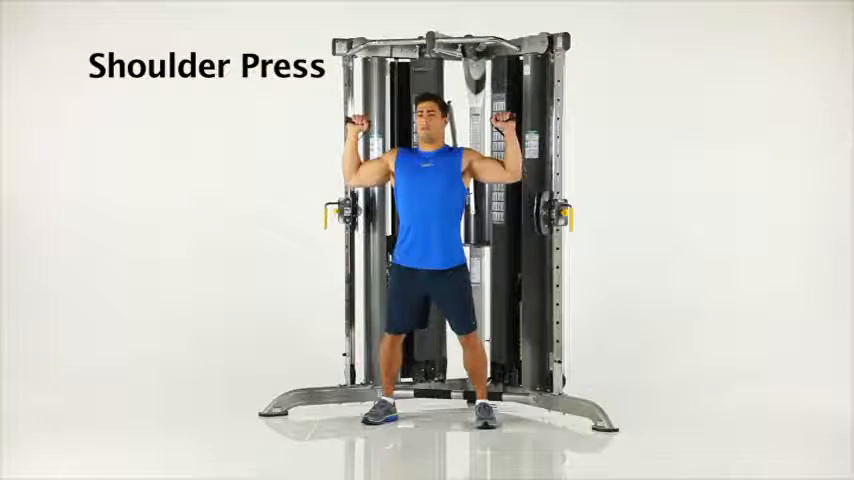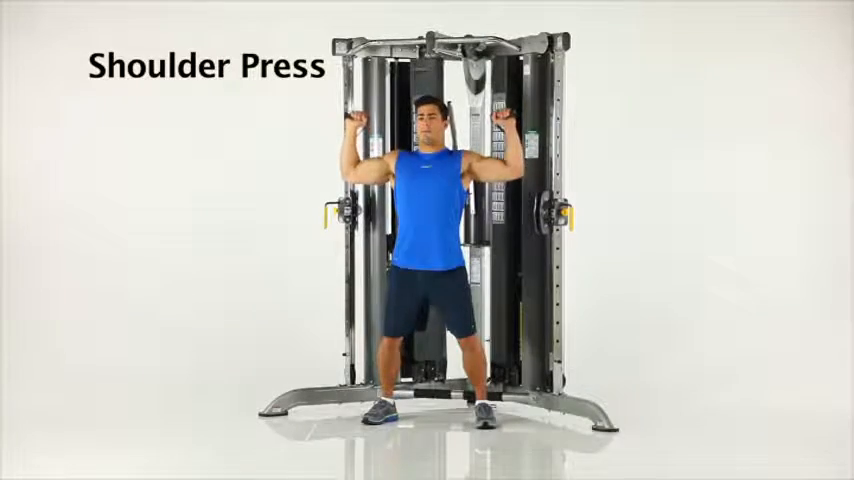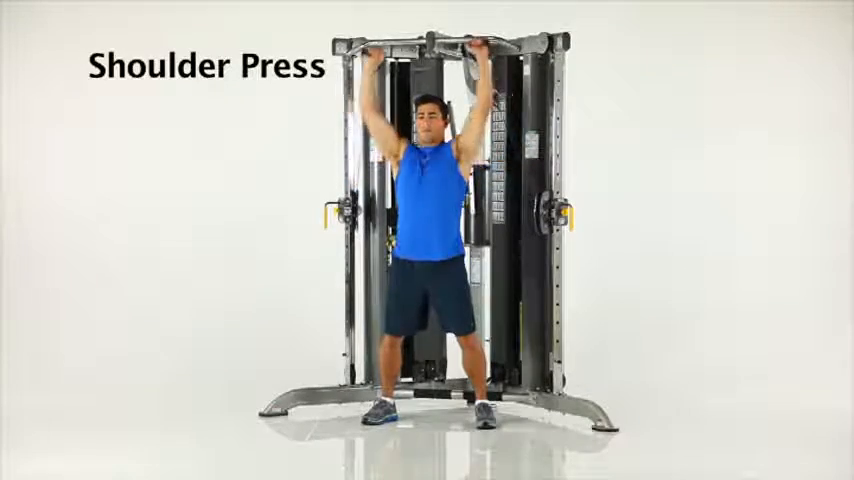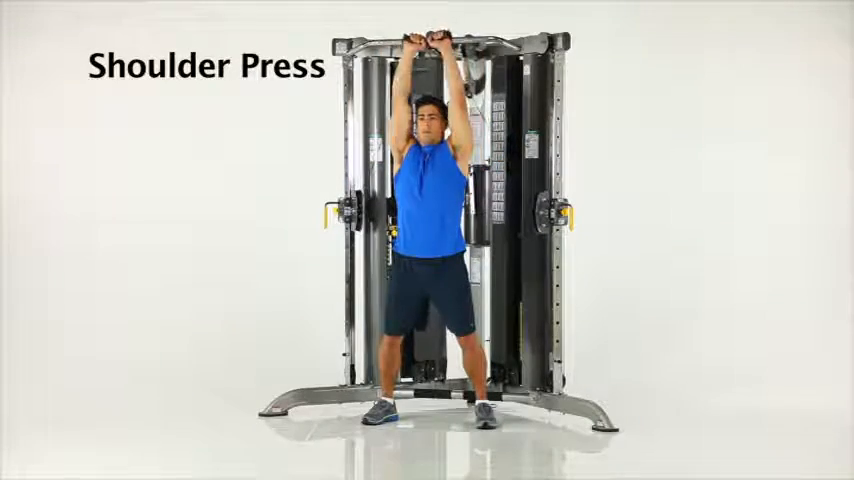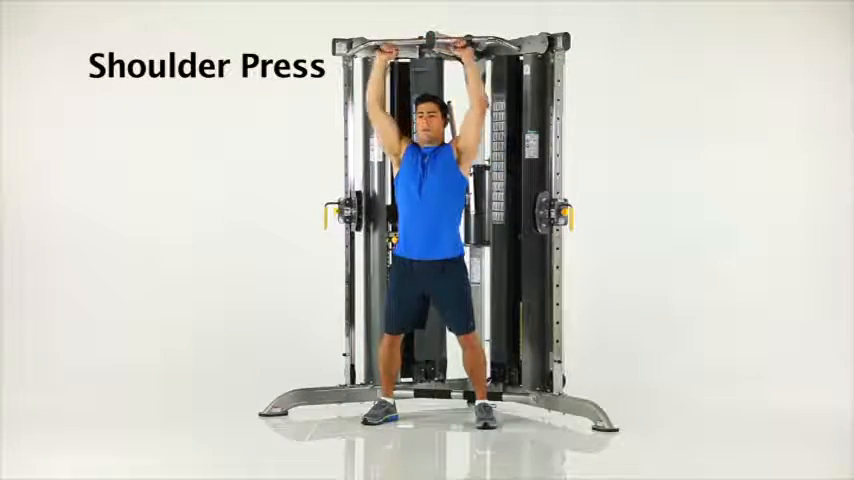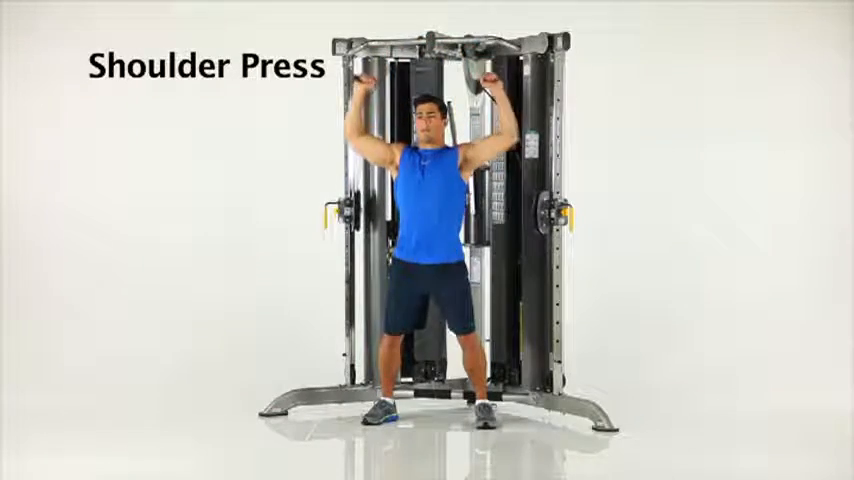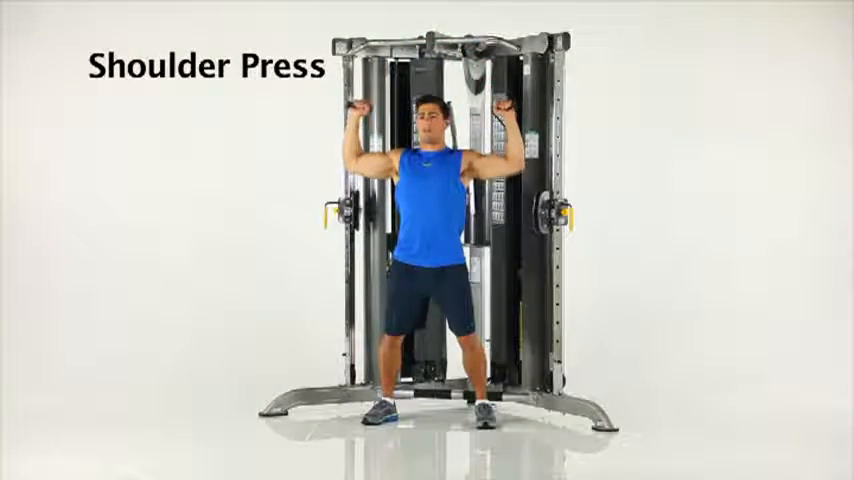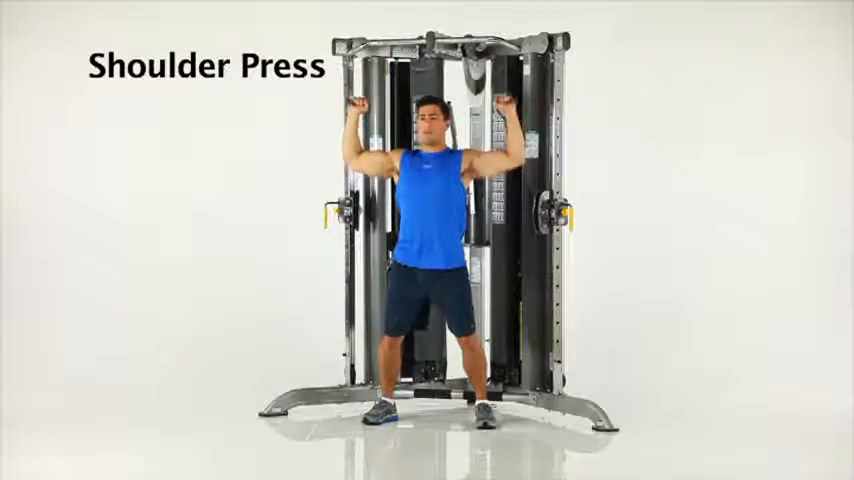
dt=0.5s
person 1, frame 1
left shoulder: (464, 159)
right shoulder: (396, 159)
left elbow: (512, 174)
right elbow: (352, 177)
left wrist: (509, 132)
right wrist: (352, 134)
left hip: (450, 266)
right hip: (406, 266)
left knee: (469, 336)
right knee: (393, 335)
left ankle: (482, 402)
right ankle: (386, 401)
person 1, frame 2
left shoulder: (463, 162)
right shoulder: (397, 162)
left elbow: (514, 169)
right elbow: (350, 171)
left wrist: (509, 127)
right wrist: (352, 128)
left hip: (448, 269)
right hip: (405, 268)
left knee: (468, 338)
right knee: (390, 337)
left ankle: (482, 403)
right ankle: (386, 402)
person 1, frame 3
left shoulder: (458, 153)
right shoulder: (400, 153)
left elbow: (483, 106)
right elbow: (369, 112)
left wrist: (483, 60)
right wrist: (369, 67)
left hip: (448, 263)
right hip: (405, 262)
left knee: (467, 337)
right knee: (392, 337)
left ankle: (482, 403)
right ankle: (386, 401)
person 1, frame 4
left shoulder: (456, 152)
right shoulder: (403, 152)
left elbow: (458, 100)
right elbow: (399, 100)
left wrist: (447, 52)
right wrist: (408, 52)
left hip: (448, 263)
right hip: (406, 262)
left knee: (467, 336)
right knee: (391, 336)
left ankle: (482, 403)
right ankle: (386, 401)
person 1, frame 5
left shoulder: (458, 153)
right shoulder: (402, 153)
left elbow: (479, 107)
right elbow: (375, 109)
left wrist: (468, 60)
right wrist: (380, 62)
left hip: (448, 264)
right hip: (406, 263)
left knee: (468, 336)
right knee: (391, 335)
left ankle: (482, 403)
right ankle: (386, 402)
person 1, frame 6
left shoulder: (461, 157)
right shoulder: (397, 156)
left elbow: (509, 137)
right elbow: (354, 137)
left wrist: (498, 93)
right wrist: (359, 93)
left hip: (449, 265)
right hip: (406, 264)
left knee: (467, 337)
right knee: (391, 336)
left ankle: (482, 403)
right ankle: (386, 402)
person 1, frame 7
left shoulder: (464, 161)
right shoulder: (398, 160)
left elbow: (514, 164)
right elbow: (352, 162)
left wrist: (509, 121)
right wrist: (354, 118)
left hip: (450, 266)
right hip: (406, 265)
left knee: (468, 337)
right knee: (391, 336)
left ankle: (482, 402)
right ankle: (386, 401)
person 1, frame 8
left shoulder: (464, 162)
right shoulder: (400, 161)
left elbow: (514, 157)
right elbow: (353, 158)
left wrist: (509, 113)
right wrist: (355, 115)
left hip: (450, 267)
right hip: (406, 266)
left knee: (468, 338)
right knee: (391, 337)
left ankle: (482, 403)
right ankle: (386, 402)
